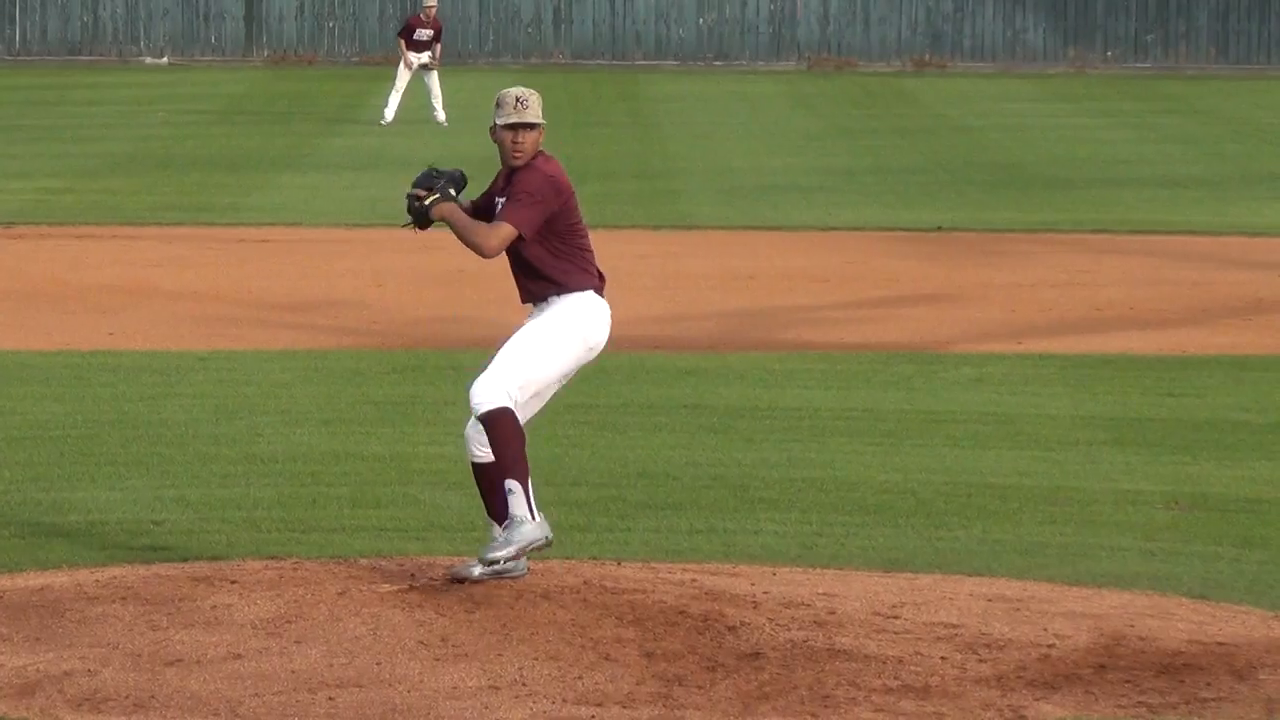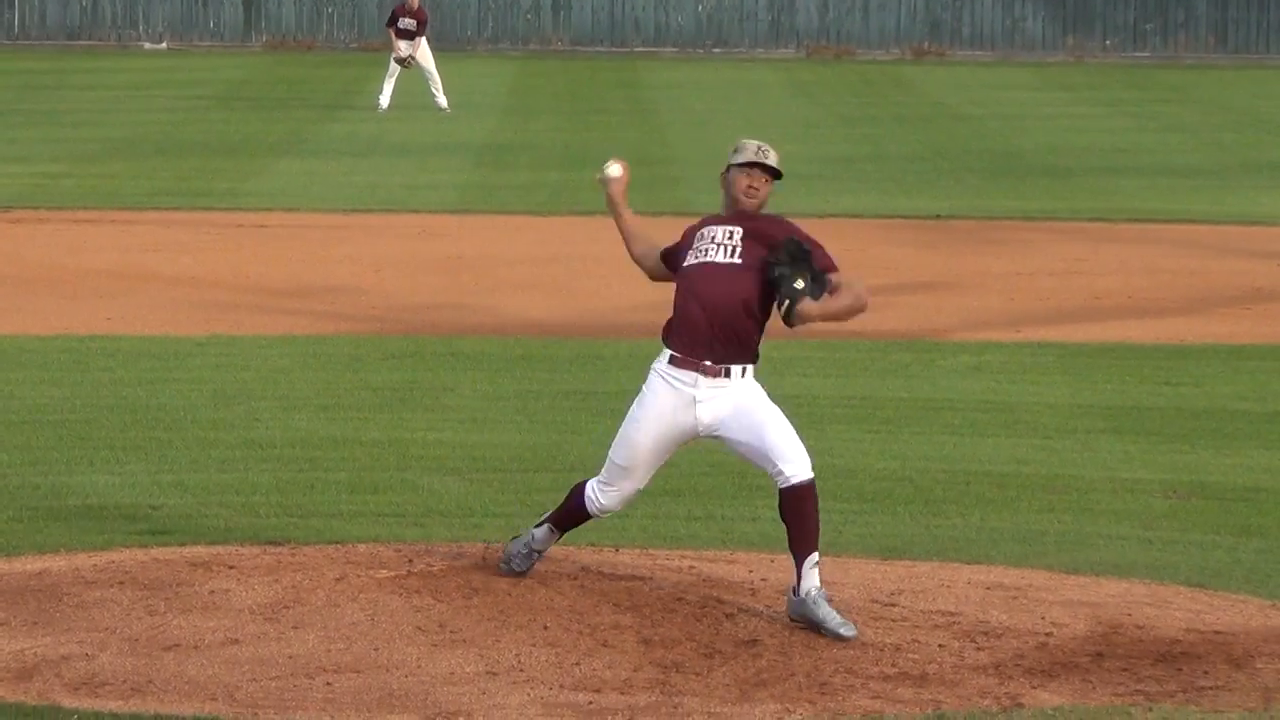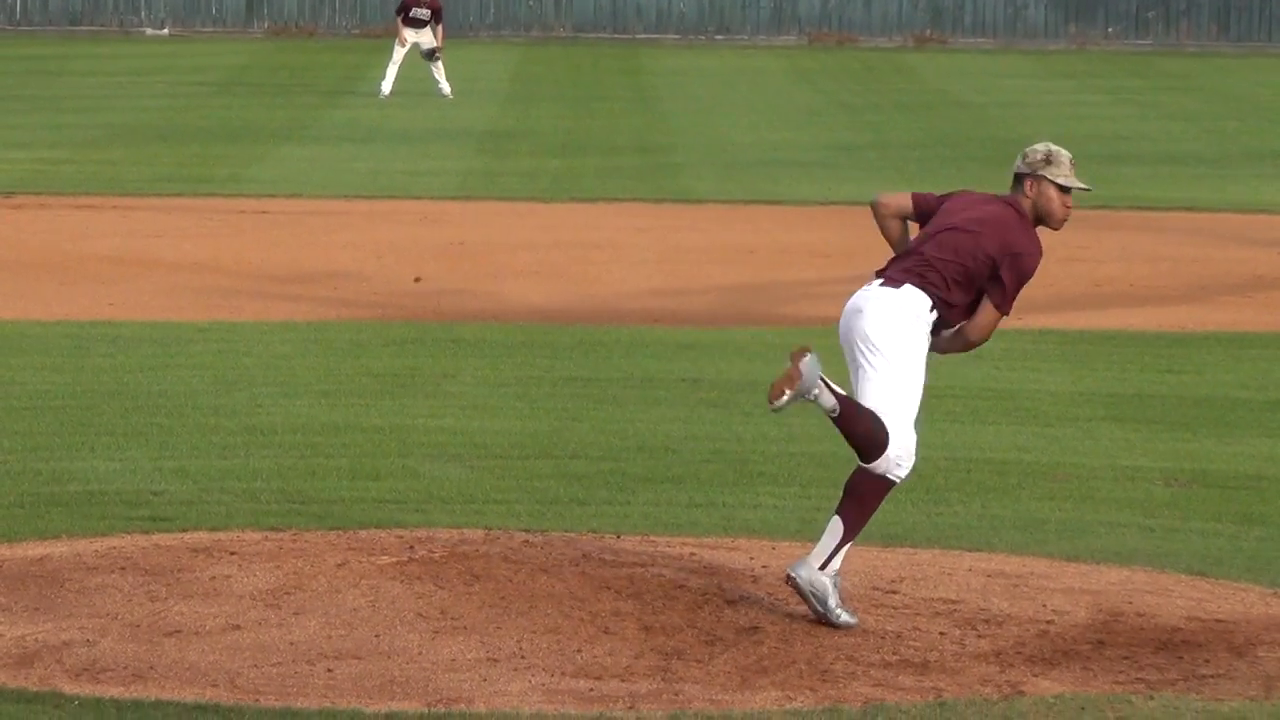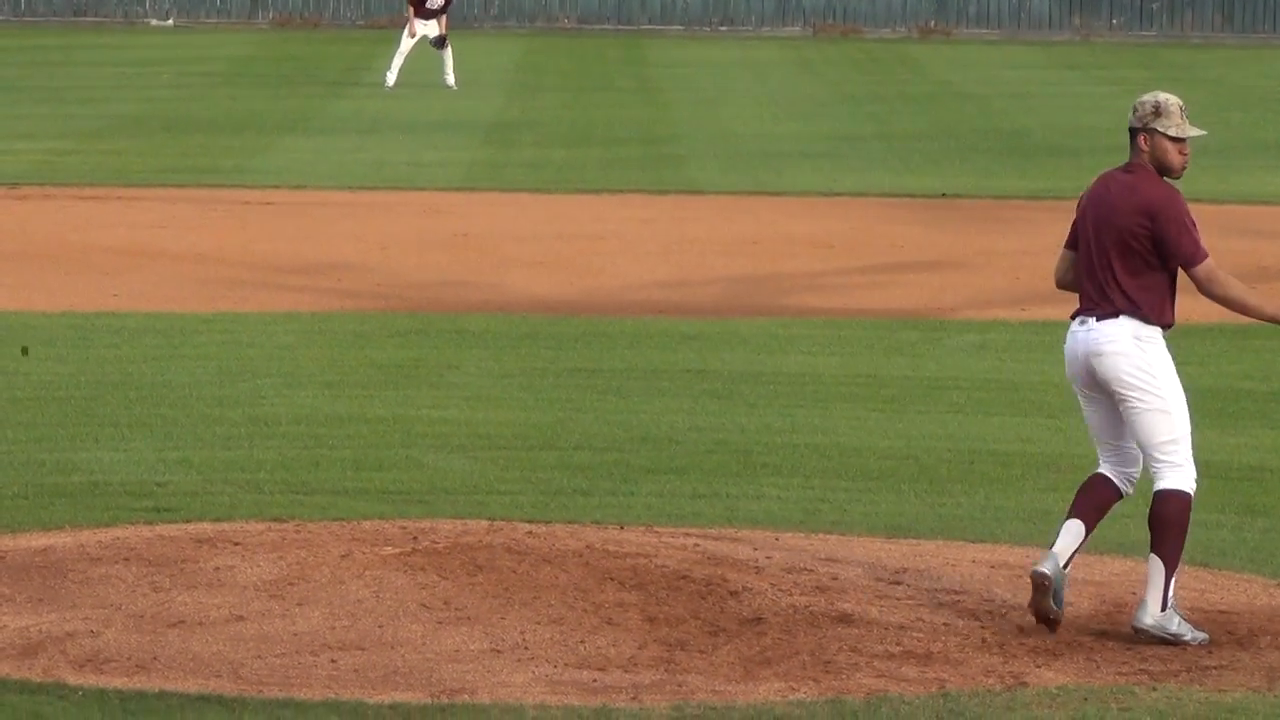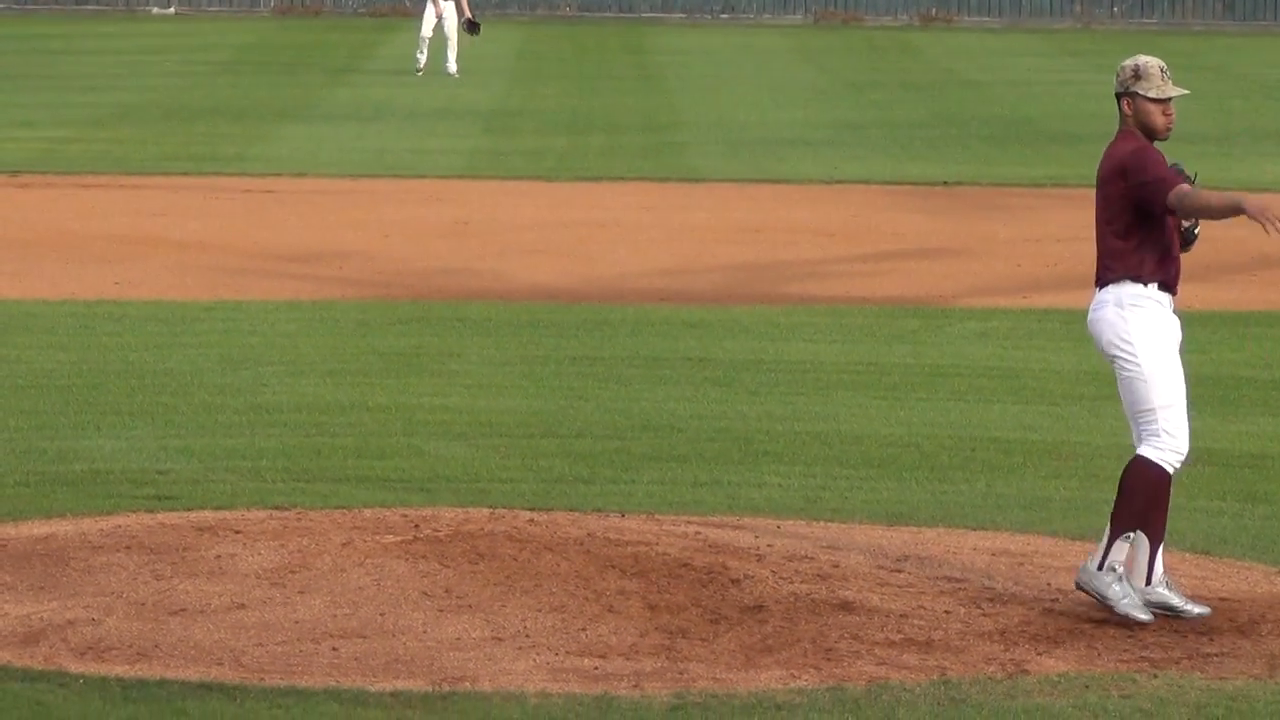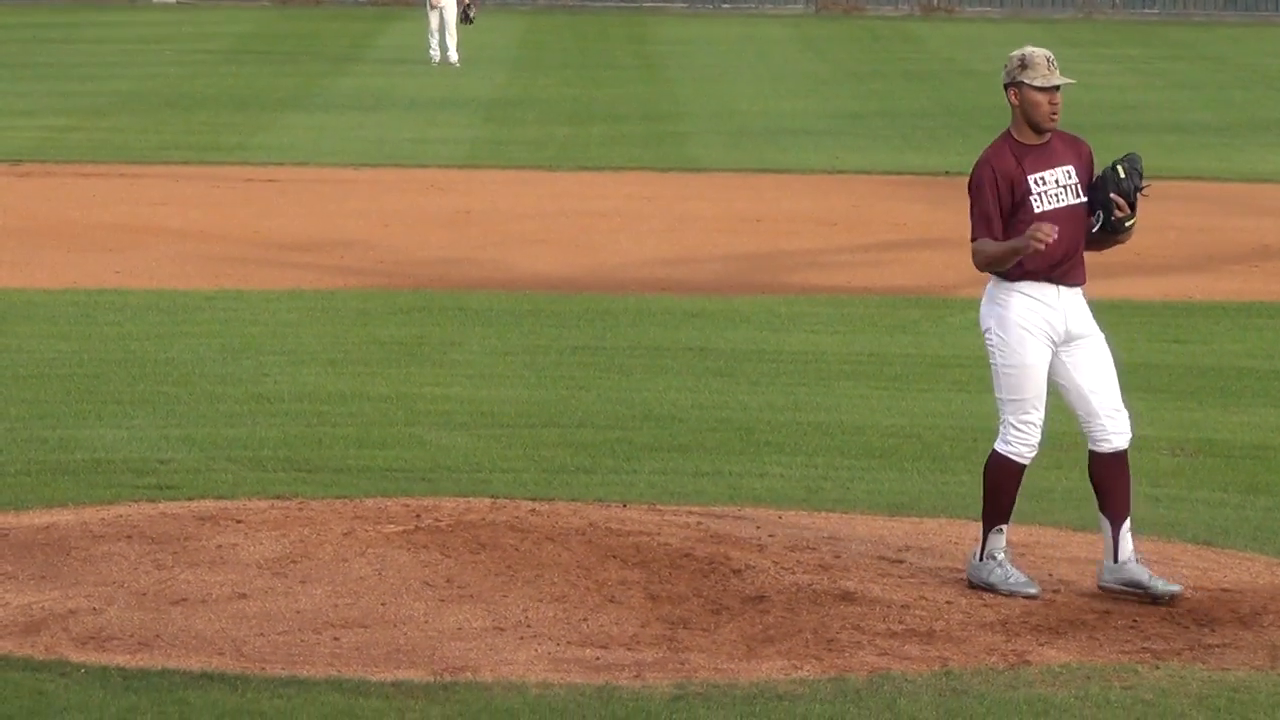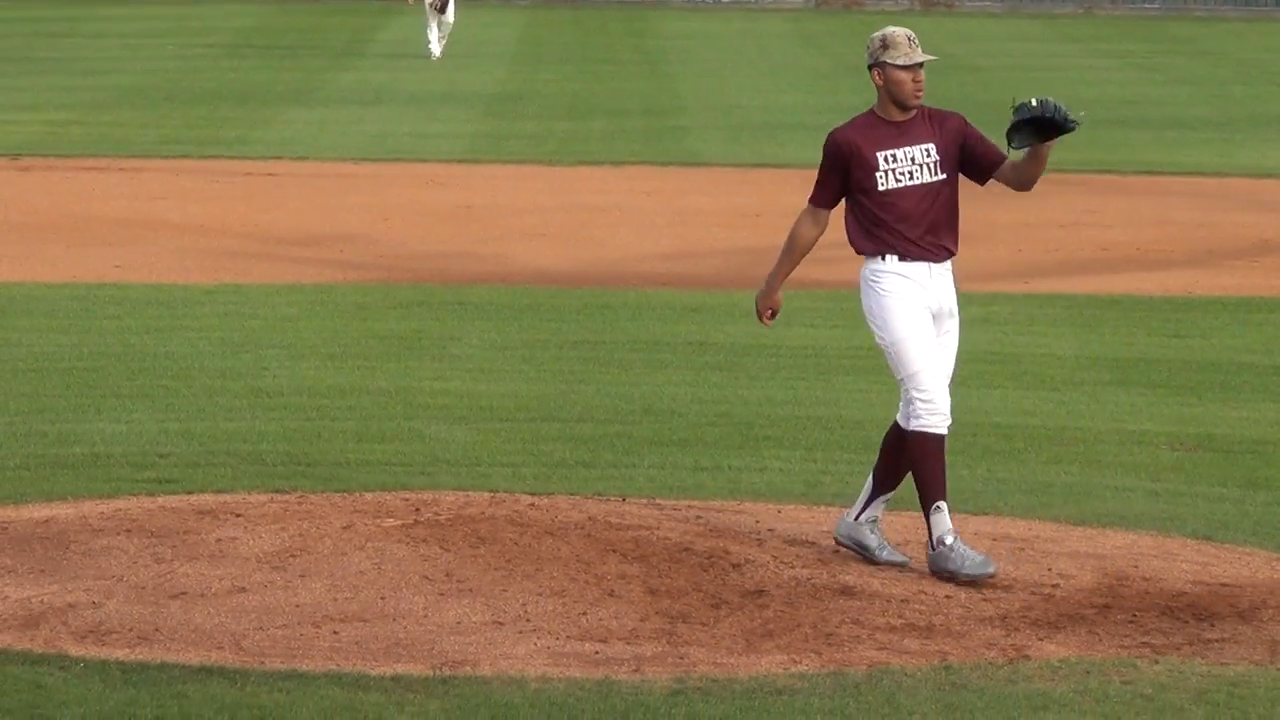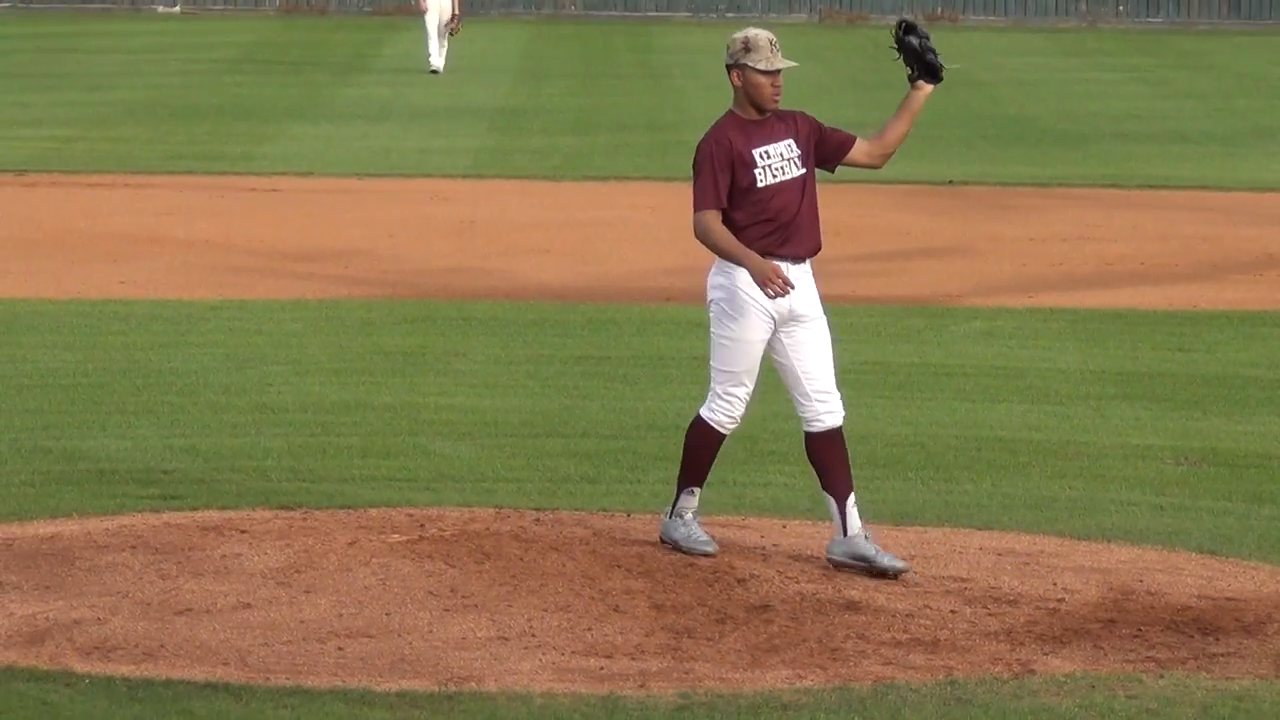
dt=0.5s
person 1, frame 1
left shoulder: (541, 178)
right shoulder: (506, 179)
left elbow: (489, 244)
right elbow: (464, 216)
left wrist: (448, 212)
right wrist: (437, 207)
left hip: (577, 313)
right hip: (551, 320)
left knee: (487, 395)
right knee: (481, 431)
left ankle: (524, 520)
right ankle: (509, 548)
person 1, frame 2
left shoulder: (782, 235)
right shoulder: (702, 231)
left elbow: (856, 295)
right elbow: (655, 265)
left wrist: (807, 307)
right wrist: (619, 207)
left hip: (738, 391)
right hip: (678, 382)
left knee: (795, 465)
right knee: (611, 492)
left ankle: (808, 594)
right ankle: (544, 532)
person 1, frame 3
left shoulder: (967, 201)
right shoulder: (1024, 244)
left elbow: (884, 204)
right elbow: (979, 330)
right wrist: (935, 347)
left hip: (867, 306)
right hip: (897, 315)
left knee: (893, 457)
right knee: (879, 440)
left ankle: (818, 570)
right ankle: (812, 382)
person 1, frame 4
left shoulder: (1097, 191)
right shoulder: (1162, 200)
left elbow: (1062, 274)
right elbow: (1212, 281)
left hip: (1082, 341)
right hip: (1131, 343)
left knee: (1119, 470)
right knee: (1177, 473)
left ankle: (1055, 564)
right ankle: (1156, 608)
person 1, frame 5
left shoulder: (1128, 157)
right shoulder: (1135, 155)
right elbow: (1189, 199)
left wrist: (1173, 232)
left hip: (1144, 311)
right hip: (1133, 310)
left knee: (1164, 444)
right knee: (1164, 442)
left ankle: (1145, 579)
right ankle: (1106, 565)
person 1, frame 6
left shoulder: (1076, 151)
right shoulder: (993, 165)
left elbow: (1088, 238)
right elbow: (984, 254)
left wrist: (1120, 222)
right wrist: (1019, 244)
left hip: (1074, 306)
right hip: (1020, 307)
left knee: (1111, 428)
right knee: (1020, 435)
left ankle: (1121, 562)
right ankle: (990, 558)
person 1, frame 7
left shoulder: (949, 127)
right shoulder: (849, 140)
left elbow: (1018, 180)
right elbow: (816, 215)
left wrist: (1042, 145)
right wrist: (774, 283)
left hip: (941, 282)
right hip: (892, 280)
left knee: (921, 410)
right knee: (931, 403)
left ankle: (860, 521)
right ankle: (942, 540)
person 1, frame 8
left shoulder: (798, 127)
right shoulder: (720, 140)
left elbow: (875, 152)
right elbow: (705, 223)
left wrist: (919, 92)
right wrist: (754, 263)
left hip: (799, 284)
right hip: (745, 284)
left knee: (824, 409)
right knee: (725, 406)
left ankle: (848, 536)
right ankle: (681, 516)
